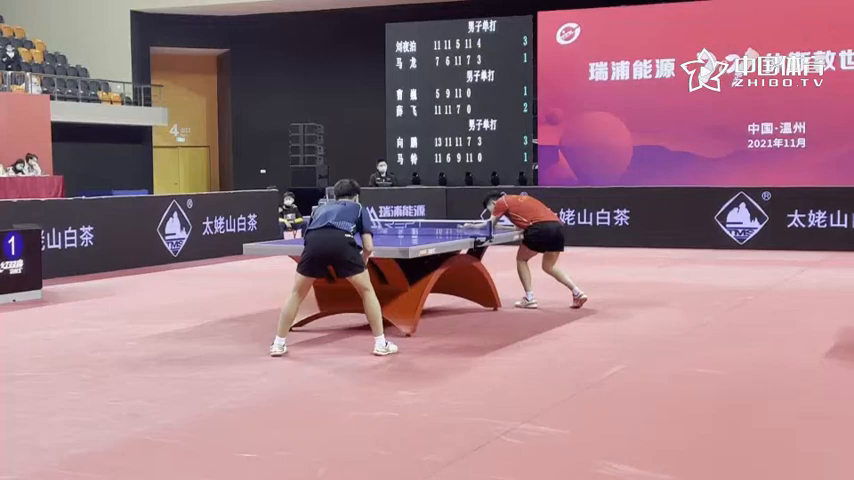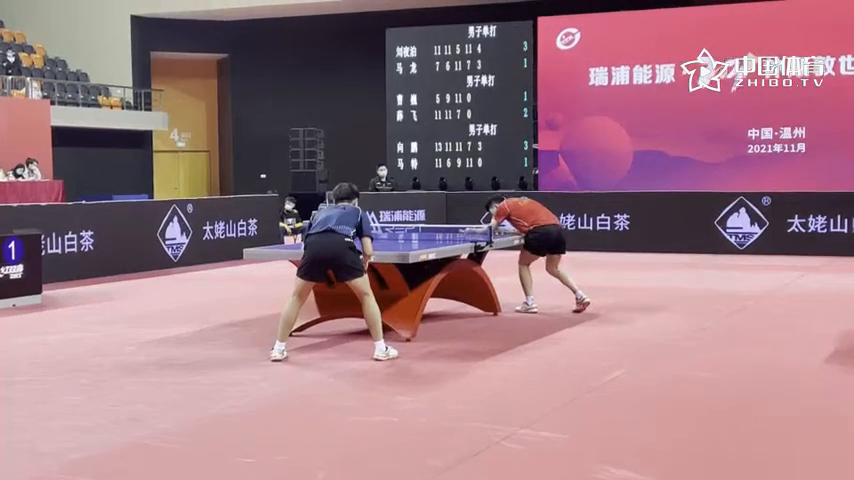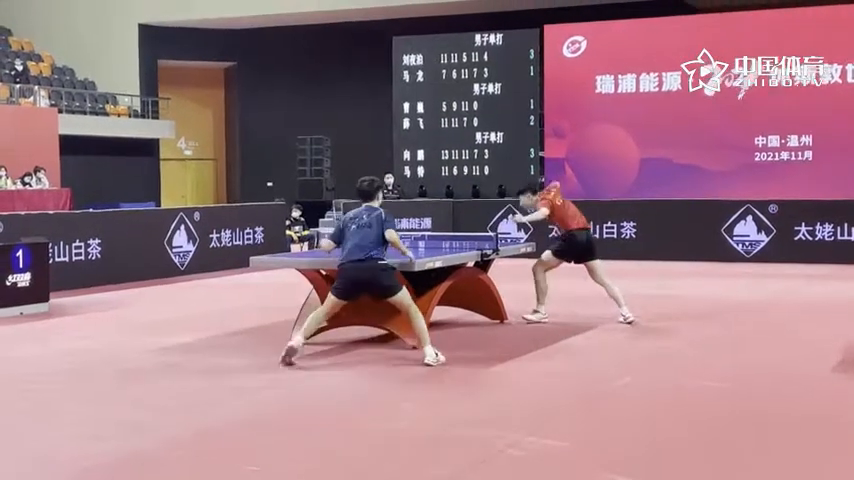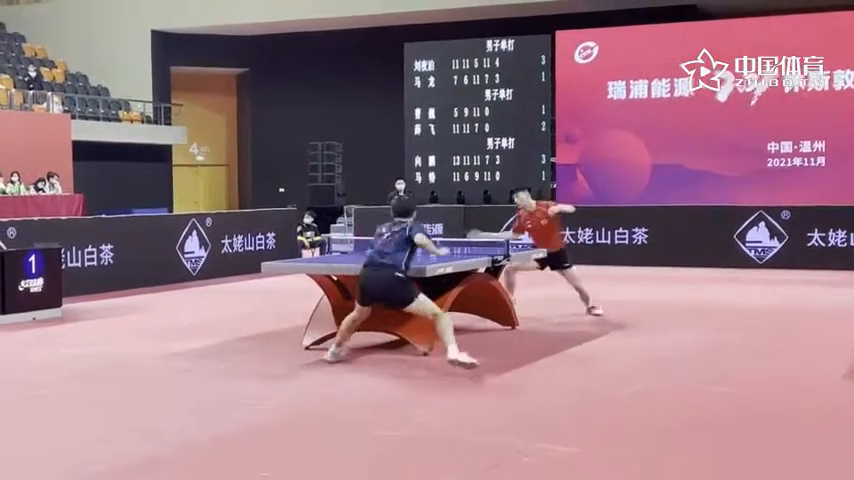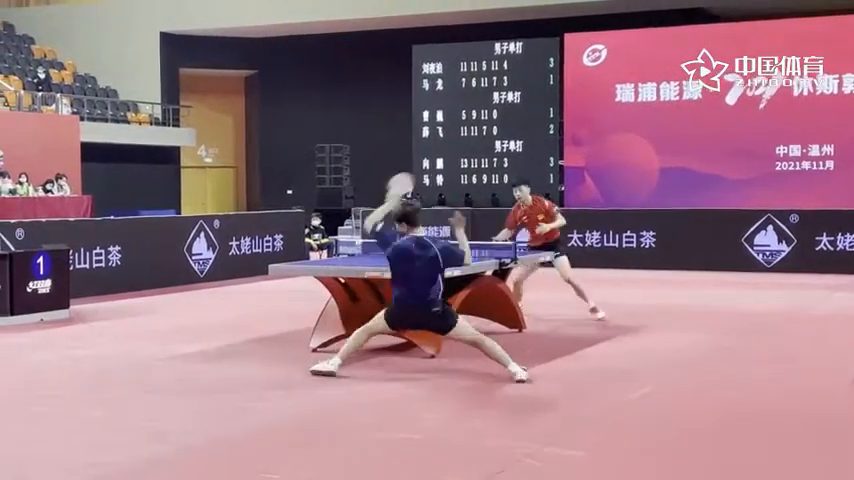
dt=1s
person 1, frame 1
left shoulder: (321, 208)
right shoulder: (358, 208)
left elbow: (310, 235)
right elbow: (368, 246)
left wrist: (323, 263)
right wrist: (361, 263)
left hip: (314, 242)
right hip: (342, 242)
left knee: (297, 293)
right knee: (367, 290)
left ankle: (278, 344)
right ankle: (381, 343)
person 1, frame 2
left shoulder: (321, 213)
right shoulder: (358, 212)
left elbow: (307, 241)
right elbow: (368, 251)
left wrist: (323, 268)
right wrist: (362, 266)
left hip: (314, 246)
right hip: (341, 246)
left knee: (297, 298)
right knee: (366, 295)
left ankle: (278, 349)
right ankle: (381, 349)
person 1, frame 3
left shoulder: (347, 217)
right shoulder: (382, 214)
left elbow: (326, 246)
right elbow: (391, 237)
left wrist: (337, 243)
right wrist: (406, 252)
left hip: (348, 270)
right hip: (376, 269)
left knee: (325, 311)
right knee: (410, 308)
left ankle: (296, 342)
right ankle: (430, 353)
person 1, frame 4
left shoulder: (382, 229)
right shoulder: (413, 226)
right elbow: (420, 239)
right wrist: (437, 251)
left hip: (368, 276)
right hip: (392, 278)
left knee: (358, 314)
right knee: (438, 315)
left ankle: (335, 351)
right ankle: (453, 352)
person 1, frame 5
left shoulder: (395, 246)
right shoulder: (440, 248)
left elbow: (369, 224)
right elbow: (467, 261)
left wrist: (390, 204)
right wrist: (460, 231)
left hip: (403, 309)
right hip: (434, 311)
left knee: (367, 329)
right knee: (477, 339)
left ankle: (333, 363)
right ankle: (515, 369)
person 2, frame 1
left shoulder: (502, 202)
right shoulder: (519, 200)
left elbow: (489, 225)
left wrist: (473, 226)
left hip: (541, 229)
right hip: (556, 226)
left knee: (521, 259)
right knee: (549, 266)
left ankle: (529, 298)
right ankle: (577, 292)
person 2, frame 2
left shoulder: (503, 206)
right shoulder: (521, 202)
left elbow: (491, 229)
left hip: (541, 232)
right hip: (557, 229)
left knee: (523, 264)
right knee: (552, 268)
left ankle: (530, 303)
right ankle: (580, 295)
person 2, frame 3
left shoulder: (542, 200)
right shoulder: (550, 191)
left elbow: (543, 213)
right elbow: (555, 184)
left wrist: (524, 219)
left hip: (572, 236)
right hip: (585, 236)
left knee: (538, 268)
right knee: (601, 279)
left ankle: (541, 311)
right ankle: (625, 312)
person 2, frame 4
left shoulder: (547, 207)
right shoulder: (522, 216)
left elbow: (571, 209)
right elbow: (513, 235)
left wrist: (558, 208)
right wrist: (486, 235)
left hip: (558, 252)
left knee: (578, 286)
right knee: (509, 269)
left ankle: (590, 306)
person 2, frame 5
left shoulder: (543, 203)
right shoulder: (516, 211)
left elbow: (562, 221)
right elbow: (509, 231)
left wrist: (549, 226)
right wrist: (498, 238)
left hip: (553, 244)
right hip: (535, 247)
left knee: (568, 277)
right knee: (517, 279)
left ankle: (592, 306)
